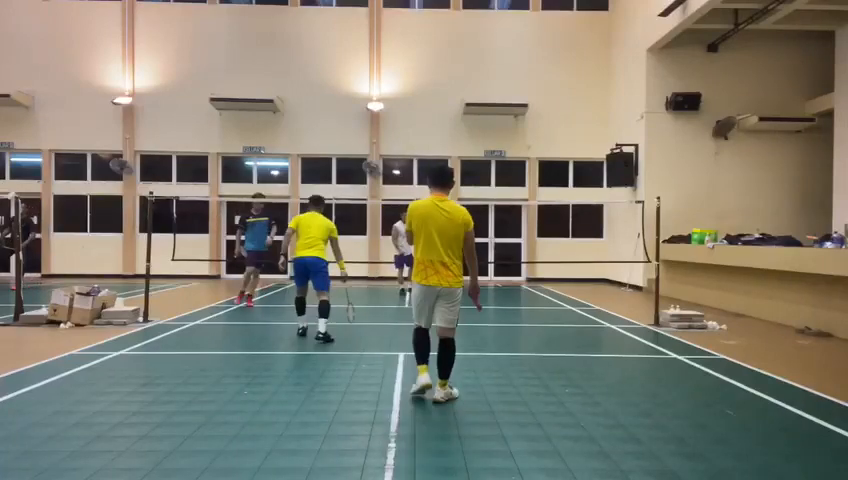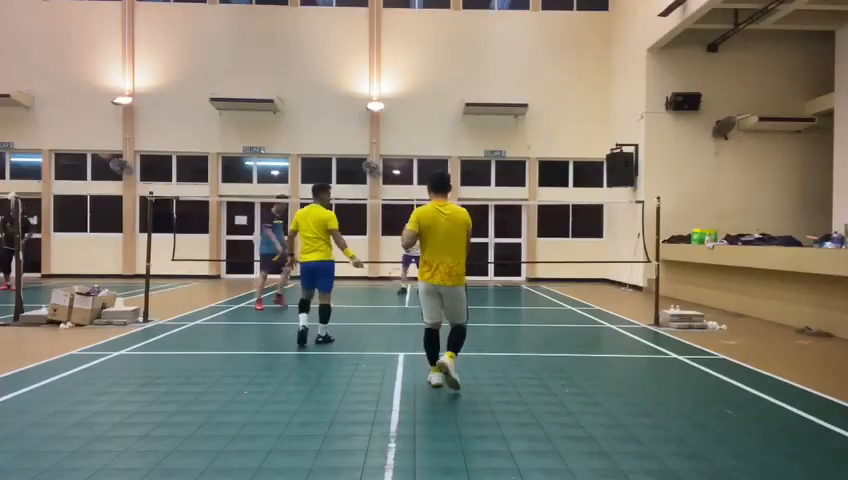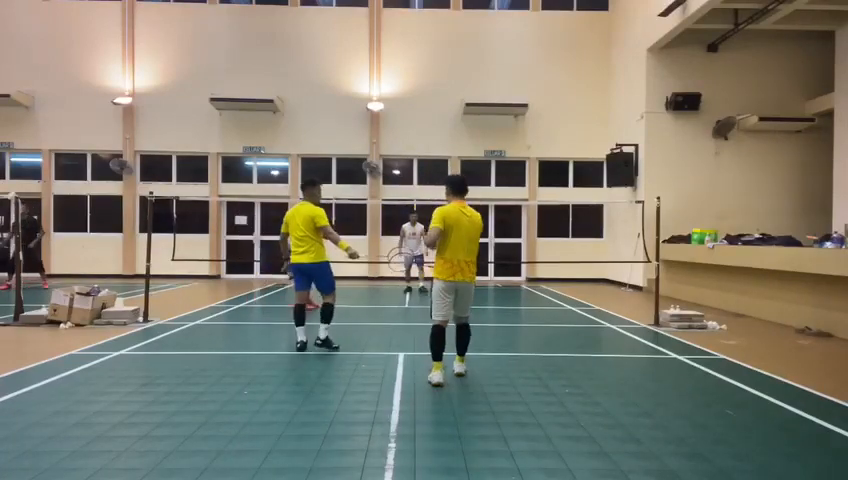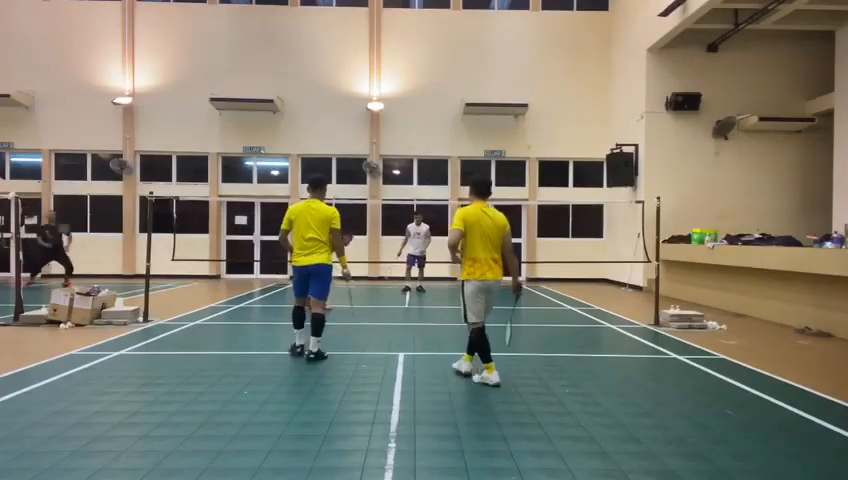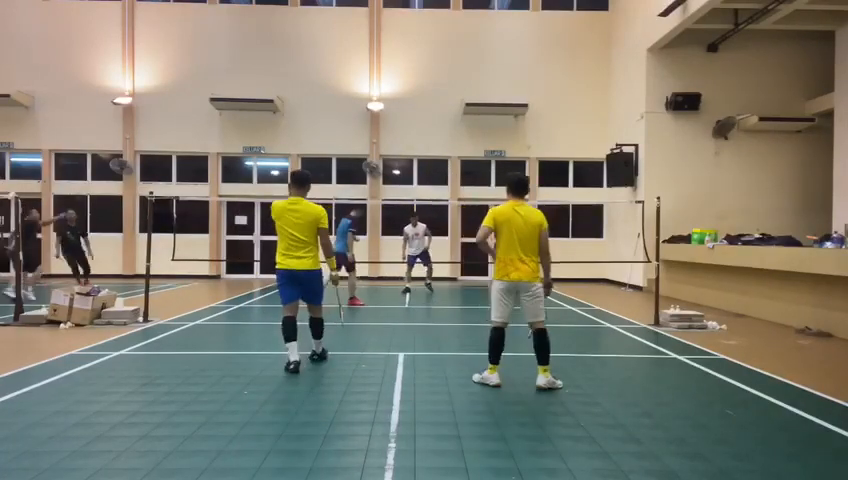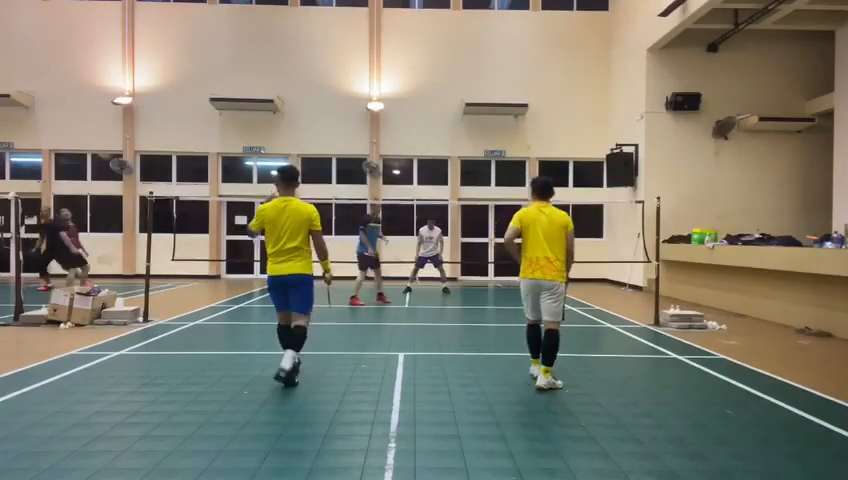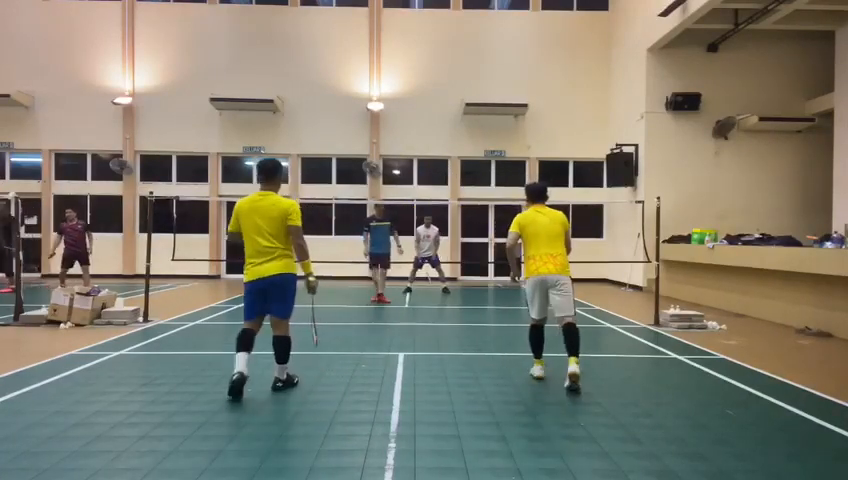
dt=0.5s
person 1, frame 1
left shoulder: (415, 208)
right shoulder: (462, 214)
right elbow: (470, 254)
right wrist: (474, 283)
left hip: (423, 280)
right hip: (451, 283)
left knee: (421, 327)
right knee: (447, 335)
left ankle: (423, 373)
right ankle: (443, 388)
person 1, frame 2
left shoulder: (420, 213)
right shoulder: (463, 214)
left elbow: (406, 244)
right elbow: (467, 246)
left wrist: (407, 231)
left hip: (429, 279)
right hip: (455, 280)
left knee: (431, 326)
right knee: (459, 325)
left ankle: (435, 372)
right ankle: (448, 358)
person 1, frame 3
left shoulder: (442, 212)
right shoulder: (477, 217)
left elbow: (431, 240)
left wrist: (426, 240)
left hip: (445, 276)
right hip: (467, 277)
left knee: (439, 323)
right knee: (462, 321)
left ankle: (437, 371)
right ankle: (460, 363)
person 1, frame 4
left shoulder: (464, 214)
right shoulder: (500, 217)
left elbow: (452, 242)
right elbow: (509, 252)
left wrist: (454, 255)
right wrist: (515, 279)
left hip: (473, 277)
right hip: (494, 277)
left knee: (475, 324)
right knee: (479, 322)
left ankle: (490, 371)
right ankle: (467, 361)
person 1, frame 5
left shoulder: (496, 212)
right shoulder: (538, 216)
left elbow: (480, 239)
right elbow: (544, 251)
left wrist: (492, 253)
right wrist: (547, 277)
left hip: (504, 278)
right hip: (530, 279)
left knee: (498, 325)
right knee: (538, 326)
left ankle: (492, 373)
right ankle: (544, 375)
person 1, frame 6
left shoulder: (523, 214)
right shoulder: (563, 217)
left elbow: (507, 240)
right elbow: (570, 252)
left wrist: (520, 259)
right wrist: (565, 272)
left hip: (529, 276)
right hip: (554, 277)
left knee: (533, 321)
right knee: (552, 325)
left ankle: (536, 365)
right ankle: (545, 375)
person 1, frame 7
left shoulder: (521, 218)
right shoulder: (560, 217)
left elbow: (510, 245)
left wrist: (514, 268)
left hip: (535, 275)
right hip: (560, 273)
left knee: (537, 321)
right knee: (567, 319)
left ankle: (538, 366)
right ankle: (573, 363)
person 2, frame 1
left shoulder: (299, 218)
right shoulder: (329, 223)
left elbow: (288, 235)
right elbow: (336, 248)
left wrist: (283, 255)
right wrist: (342, 268)
left hip: (300, 259)
right hip: (318, 260)
left knee: (300, 292)
right knee: (323, 295)
left ankle: (301, 326)
right ankle: (322, 330)
person 2, frame 2
left shoulder: (299, 214)
right shoulder: (327, 215)
left elbow: (290, 237)
right elbow: (337, 238)
left wrist: (291, 256)
right wrist: (352, 257)
left hip: (305, 261)
right hip: (323, 261)
left knee: (305, 296)
right knee: (324, 298)
left ankle: (302, 326)
right ankle: (322, 335)
person 2, frame 3
left shoulder: (290, 213)
right shoulder: (316, 212)
left elbow: (283, 239)
right elbow: (329, 233)
left wrist: (286, 259)
right wrist: (347, 248)
left hip: (297, 263)
right hip: (317, 262)
left knee: (300, 300)
right knee: (329, 297)
left ankle: (301, 339)
right ankle: (322, 337)
person 2, frame 4
left shoulder: (294, 210)
right shoulder: (331, 212)
left elbow: (282, 237)
right elbow: (337, 241)
right wrist: (344, 266)
left hip: (300, 265)
right hip: (321, 264)
left knee: (299, 304)
right knee: (318, 307)
left ankle: (299, 344)
right ankle: (314, 350)
person 2, frame 5
left shoulder: (277, 207)
right shoulder: (318, 211)
right elbow: (325, 242)
left wrist: (290, 197)
right wrist: (333, 269)
left hip: (285, 268)
right hip: (310, 268)
left knee: (289, 313)
right knee: (315, 310)
left ankle: (293, 359)
right ankle: (317, 351)
person 2, frame 6
left shoulder: (264, 210)
right shoulder: (309, 211)
left elbow: (252, 232)
right elbow: (319, 244)
right wrist: (326, 269)
left hip: (275, 273)
right hip: (301, 272)
left knee: (284, 320)
right knee: (300, 321)
left ankle: (290, 362)
right ankle: (286, 367)
person 2, frame 7
left shoulder: (241, 205)
right shoulder: (288, 206)
left elbow: (232, 237)
right elbow: (298, 241)
right wrist: (309, 274)
left hip: (254, 274)
right hip: (282, 273)
left knee: (250, 326)
right knee: (280, 326)
left ankle: (239, 372)
right ankle: (281, 377)
